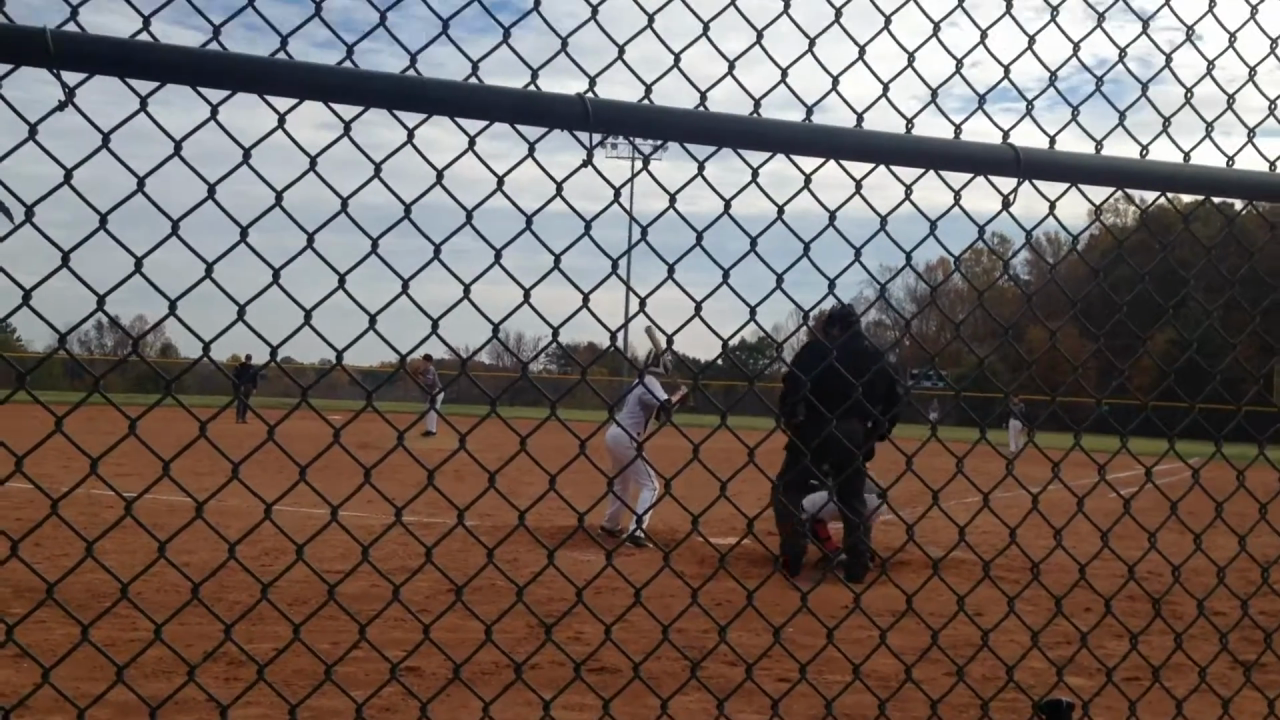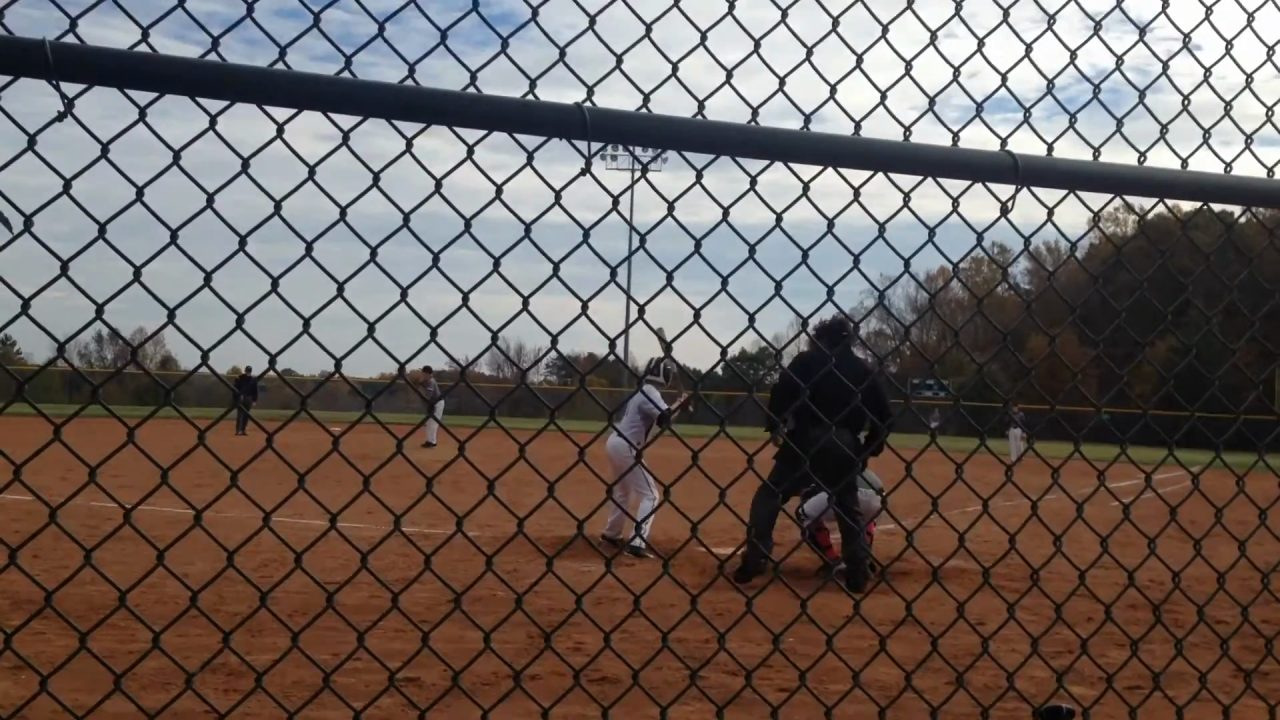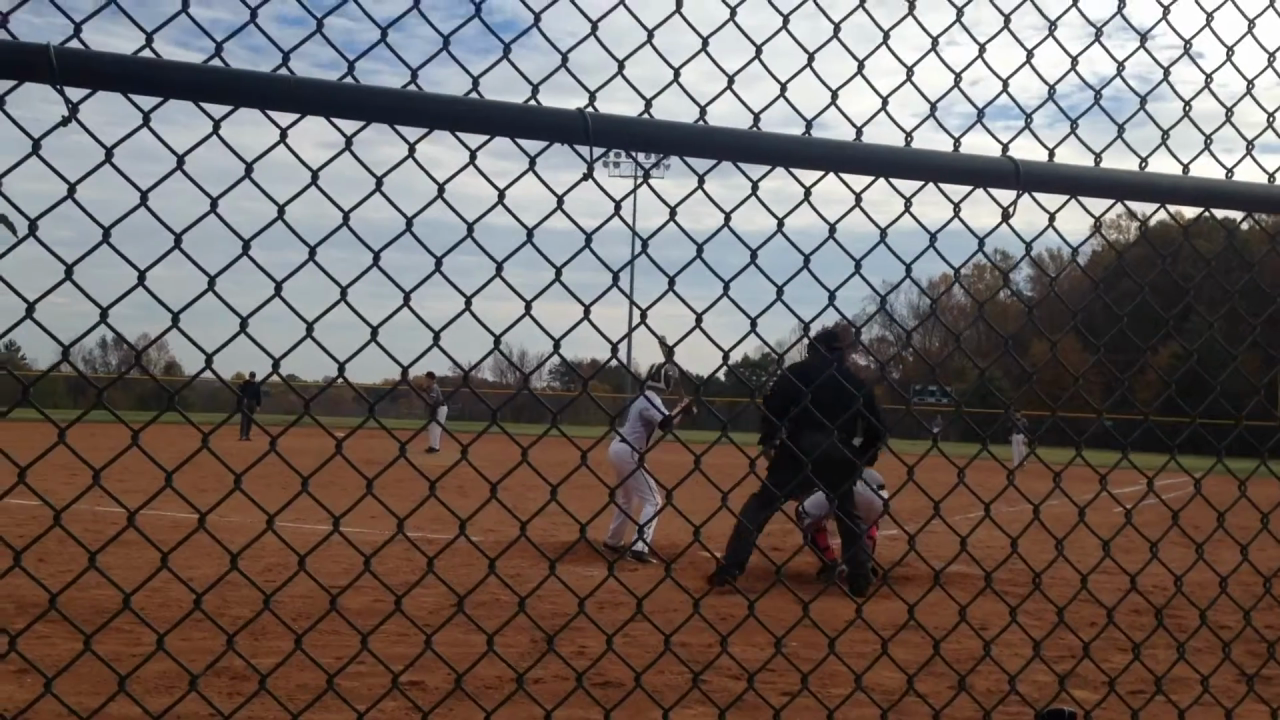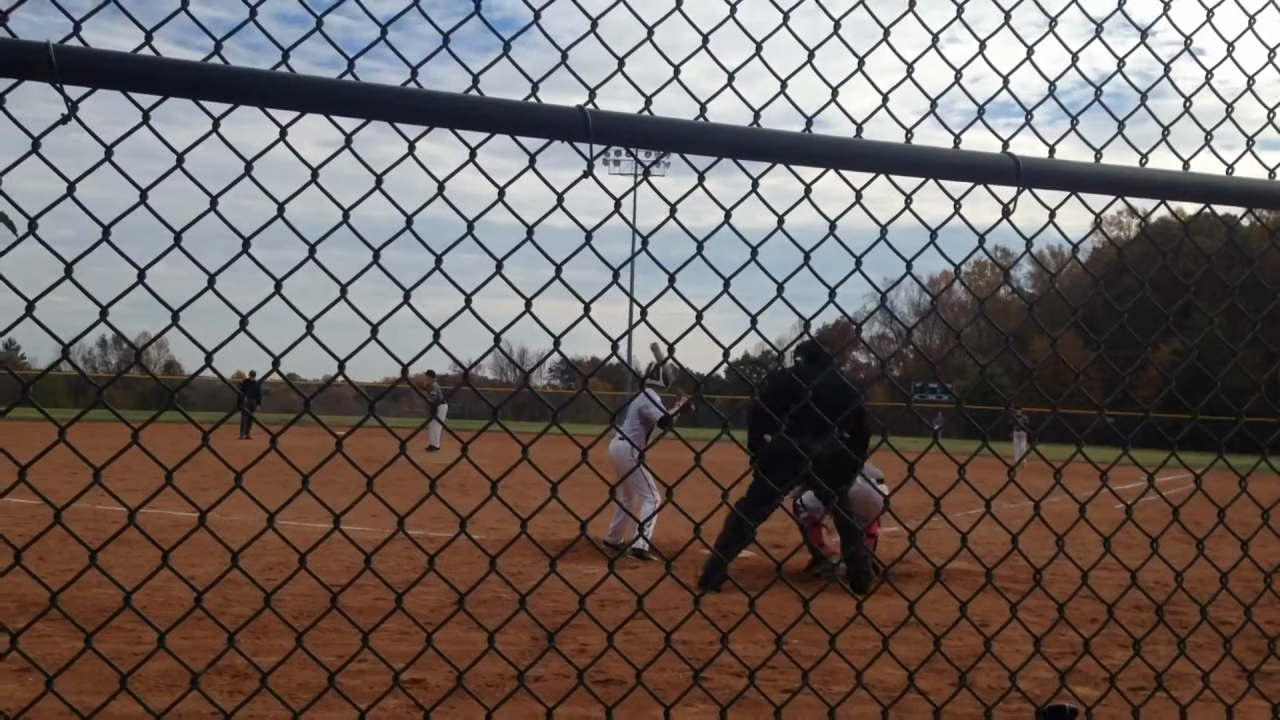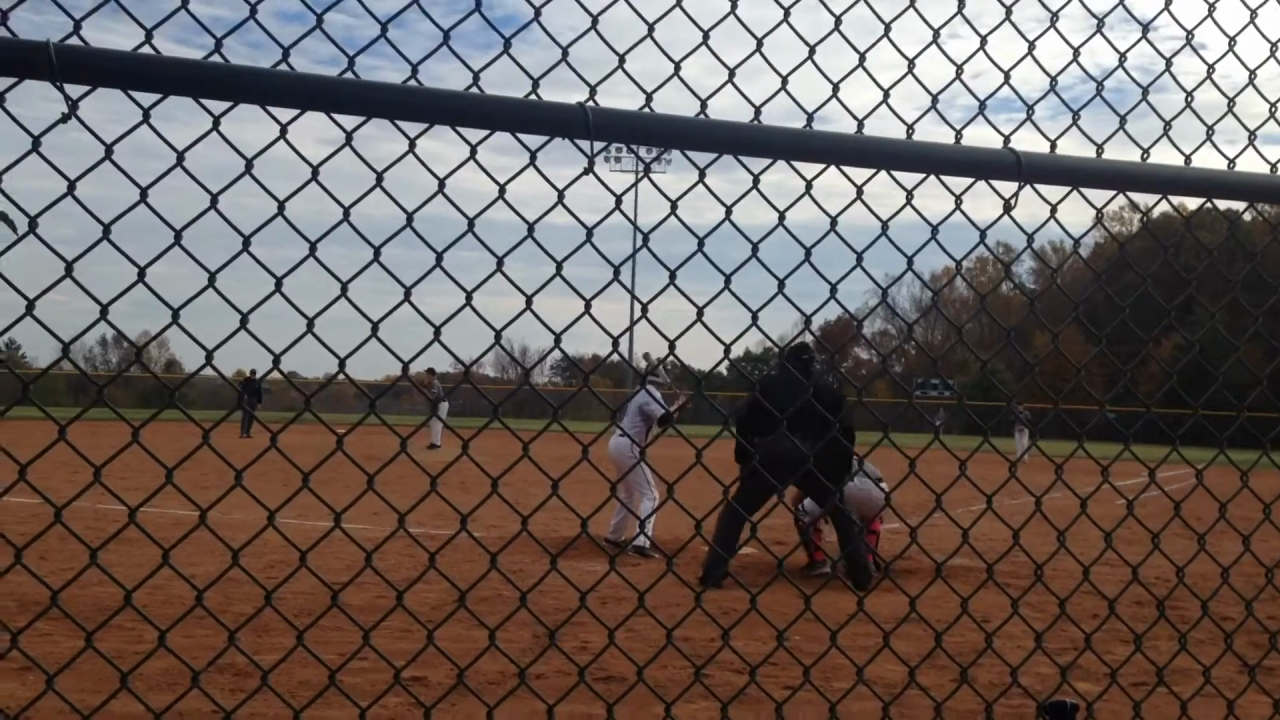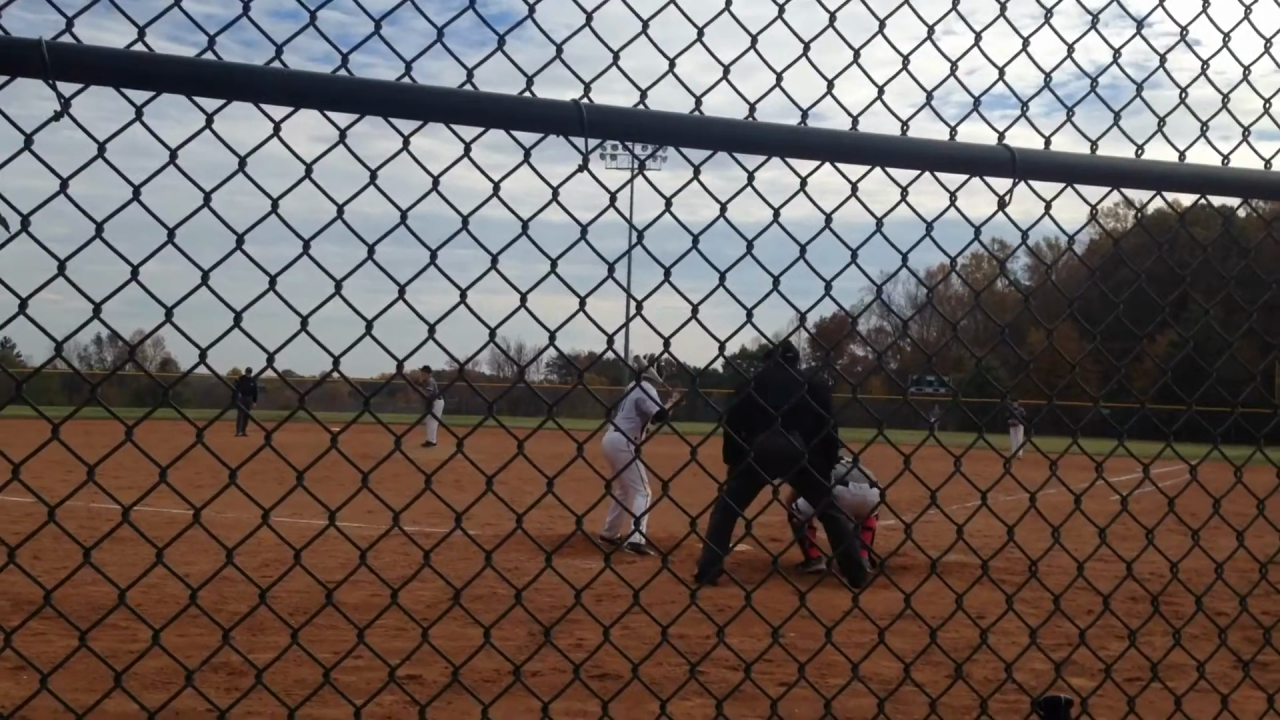
dt=0.1s
person 1, frame 1
left shoulder: (816, 347)
right shoulder: (874, 356)
left elbow: (792, 384)
right elbow: (892, 400)
left wrist: (787, 417)
right wrist: (877, 432)
left hip: (815, 431)
right hip: (854, 435)
left knee: (786, 490)
right knee: (853, 500)
left ankle: (793, 553)
right ankle: (856, 566)
person 1, frame 2
left shoulder: (807, 361)
right shoulder: (863, 370)
left elbow: (781, 393)
right elbow: (883, 413)
left wrist: (776, 428)
right wrist: (869, 448)
left hip: (806, 441)
right hip: (845, 446)
left knee: (768, 497)
right knee: (849, 510)
left ankle: (755, 561)
right ankle: (858, 575)
person 1, frame 3
left shoulder: (799, 371)
right shoulder: (857, 380)
left elbow: (772, 403)
right elbow: (875, 426)
left wrist: (769, 441)
right wrist: (863, 459)
left hip: (799, 448)
right hip: (838, 454)
left knee: (760, 506)
right knee: (849, 514)
left ankle: (729, 569)
right ankle: (860, 579)
person 1, frame 4
left shoulder: (783, 378)
right shoulder: (844, 386)
left elbow: (758, 414)
right elbow: (860, 432)
left wrist: (757, 451)
right wrist: (852, 464)
left hip: (786, 453)
right hip: (829, 456)
left knee: (748, 510)
right knee: (847, 514)
left ankle: (714, 573)
right ankle: (861, 578)
person 1, frame 5
left shoulder: (768, 384)
right shoulder: (827, 390)
left elbow: (745, 424)
right elbow: (843, 432)
left wrist: (745, 461)
right wrist: (842, 470)
left hip: (771, 455)
right hip: (810, 456)
left knee: (736, 510)
right knee: (841, 512)
left ankle: (713, 572)
right ankle: (861, 575)
person 1, frame 6
left shoulder: (754, 382)
right shoulder: (814, 385)
left elbow: (732, 421)
right elbow: (828, 428)
left wrist: (733, 461)
right wrist: (828, 464)
left hip: (760, 451)
right hip: (800, 451)
left knee: (727, 506)
right knee: (830, 509)
left ankle: (708, 569)
right ankle: (856, 572)
person 2, frame 1
left shoulder: (642, 382)
right shoulder: (650, 383)
left elbow: (660, 417)
right elbow: (665, 409)
left wrist: (677, 399)
right wrist: (679, 396)
left hip: (616, 434)
right hip: (626, 438)
left knee: (623, 483)
right knee: (650, 485)
left ankle: (610, 524)
right ankle: (636, 532)
person 2, frame 2
left shoulder: (642, 390)
right shoulder: (650, 392)
left elbow: (661, 421)
right elbow: (665, 417)
left wrist: (679, 407)
right wrist: (680, 403)
left hip: (616, 443)
right hip: (626, 447)
left knee: (624, 491)
right knee: (650, 495)
left ankle: (611, 533)
right ankle: (636, 543)
person 2, frame 3
left shoulder: (644, 396)
right shoulder: (651, 398)
left elbow: (663, 423)
right elbow: (666, 425)
left wrist: (681, 412)
right wrist: (681, 409)
left hip: (619, 449)
right hip: (628, 453)
left knee: (626, 498)
right knee: (652, 500)
left ankle: (613, 541)
right ankle: (639, 548)
person 2, frame 4
left shoulder: (643, 394)
right shoulder: (650, 396)
left elbow: (661, 421)
right elbow: (665, 423)
left wrist: (679, 410)
right wrist: (679, 407)
left hip: (618, 446)
right hip: (628, 450)
left knee: (628, 496)
right knee: (651, 498)
left ankle: (613, 539)
right ankle: (639, 545)
person 2, frame 5
left shoulder: (641, 391)
right shoulder: (650, 393)
left elbow: (658, 420)
right elbow: (665, 420)
left wrist: (675, 408)
right wrist: (678, 405)
left hip: (618, 444)
right hip: (629, 447)
left knee: (628, 493)
right knee: (649, 495)
left ankle: (614, 536)
right ankle: (640, 543)
person 2, frame 6
left shoulder: (635, 386)
right shoulder: (646, 389)
left elbow: (652, 416)
right elbow: (660, 416)
left wrist: (668, 404)
right wrist: (672, 401)
left hip: (612, 439)
right hip: (623, 442)
left knee: (623, 490)
right knee: (641, 491)
left ankle: (610, 534)
right ankle: (636, 540)
